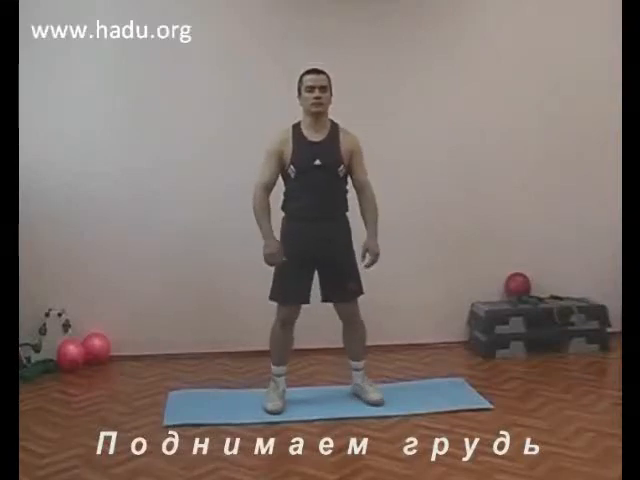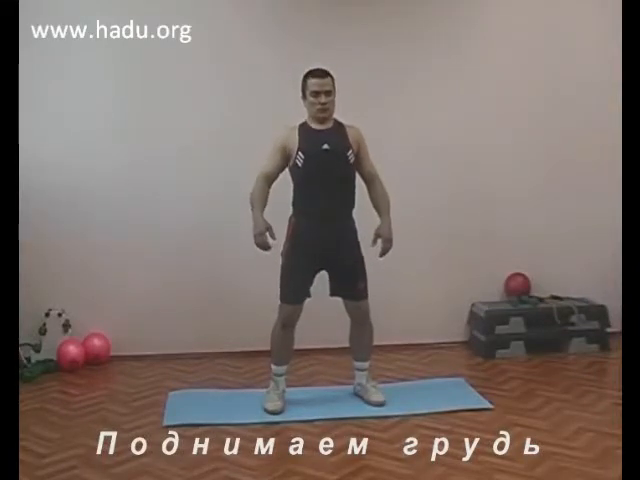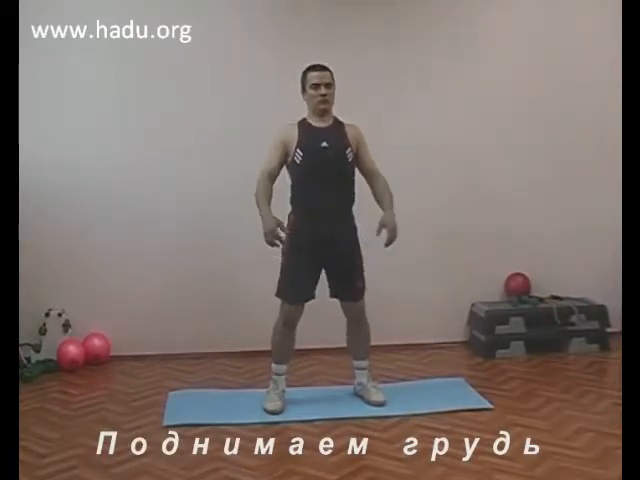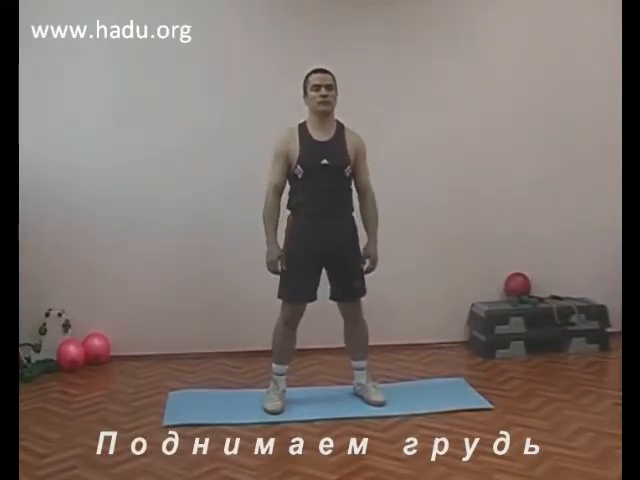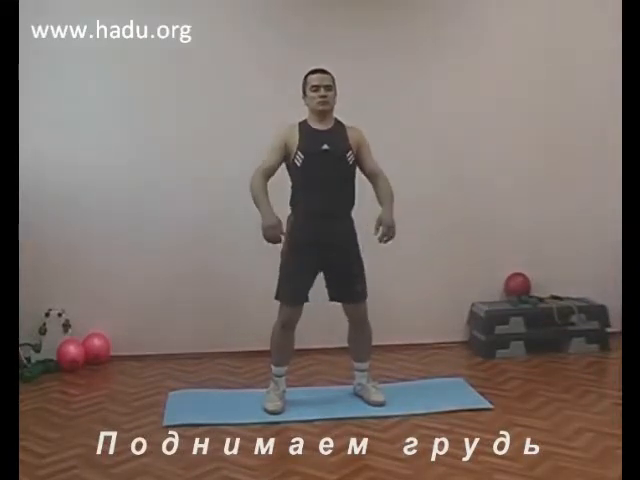
dt=1s
person 1, frame 1
left shoulder: (347, 141)
right shoulder: (284, 141)
left elbow: (364, 189)
right elbow: (261, 190)
left wrist: (372, 235)
right wrist: (268, 237)
left hip: (336, 235)
right hip: (296, 235)
left knee: (351, 313)
right knee: (285, 315)
left ankle: (360, 379)
right ankle: (277, 385)
person 1, frame 2
left shoulder: (352, 135)
right shoulder: (290, 138)
left elbow: (372, 179)
right elbow: (264, 179)
left wrist: (385, 219)
right wrist: (258, 217)
left hip: (344, 234)
right hip: (304, 234)
left knee: (361, 311)
right knee: (288, 314)
left ankle: (362, 381)
right ankle: (277, 386)
person 1, frame 3
left shoulder: (351, 133)
right shoulder: (290, 134)
left elbow: (373, 175)
right elbow: (265, 178)
left wrist: (389, 211)
right wrist: (266, 215)
left hip: (343, 233)
right hip: (302, 234)
left knee: (356, 311)
right knee: (289, 313)
left ankle: (363, 380)
right ankle: (276, 386)
person 1, frame 4
left shoulder: (353, 141)
right shoulder: (289, 141)
left elbow: (366, 193)
right elbow: (273, 194)
left wrist: (372, 241)
right wrist: (271, 243)
left hip: (343, 234)
right hip: (302, 234)
left knee: (353, 311)
right knee: (290, 313)
left ankle: (362, 380)
right ankle: (276, 386)
person 1, frame 5
left shoulder: (353, 135)
right shoulder: (290, 135)
left elbow: (378, 177)
right elbow: (259, 176)
left wrist: (387, 210)
right wrist: (266, 213)
left hip: (342, 234)
right hip: (301, 235)
left knee: (358, 313)
right knee: (288, 315)
left ankle: (363, 381)
right ankle: (276, 386)
